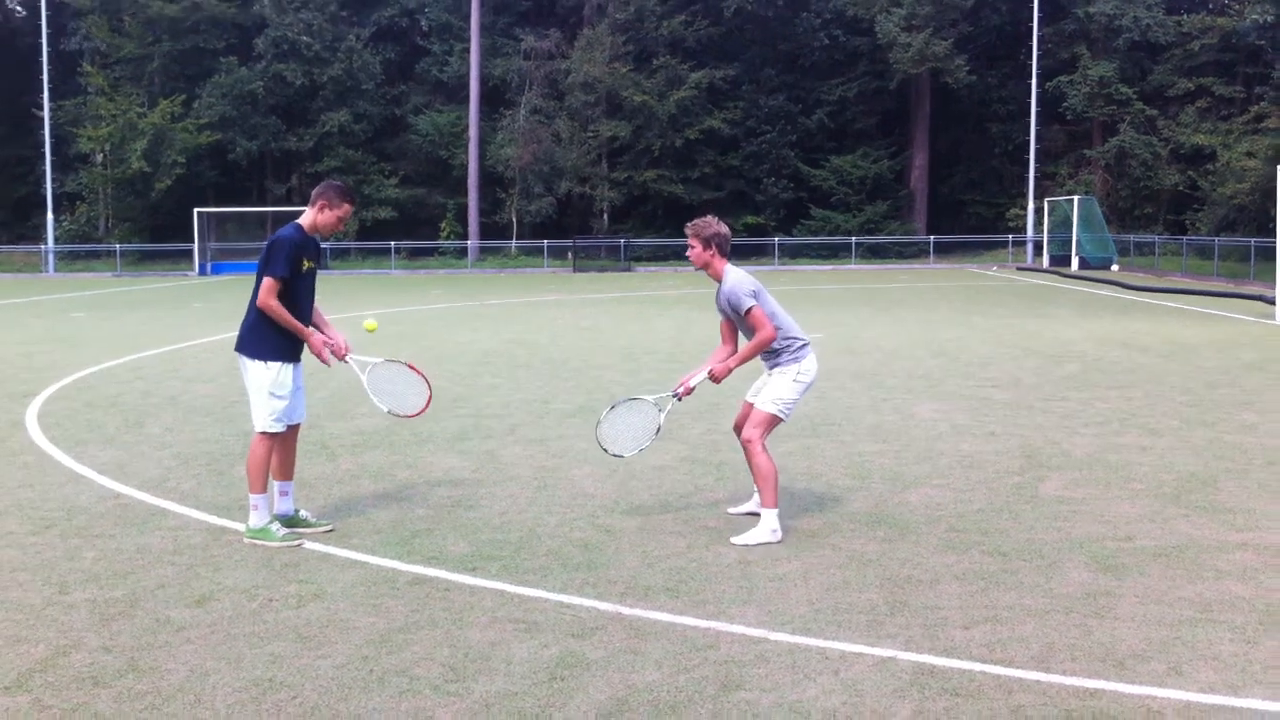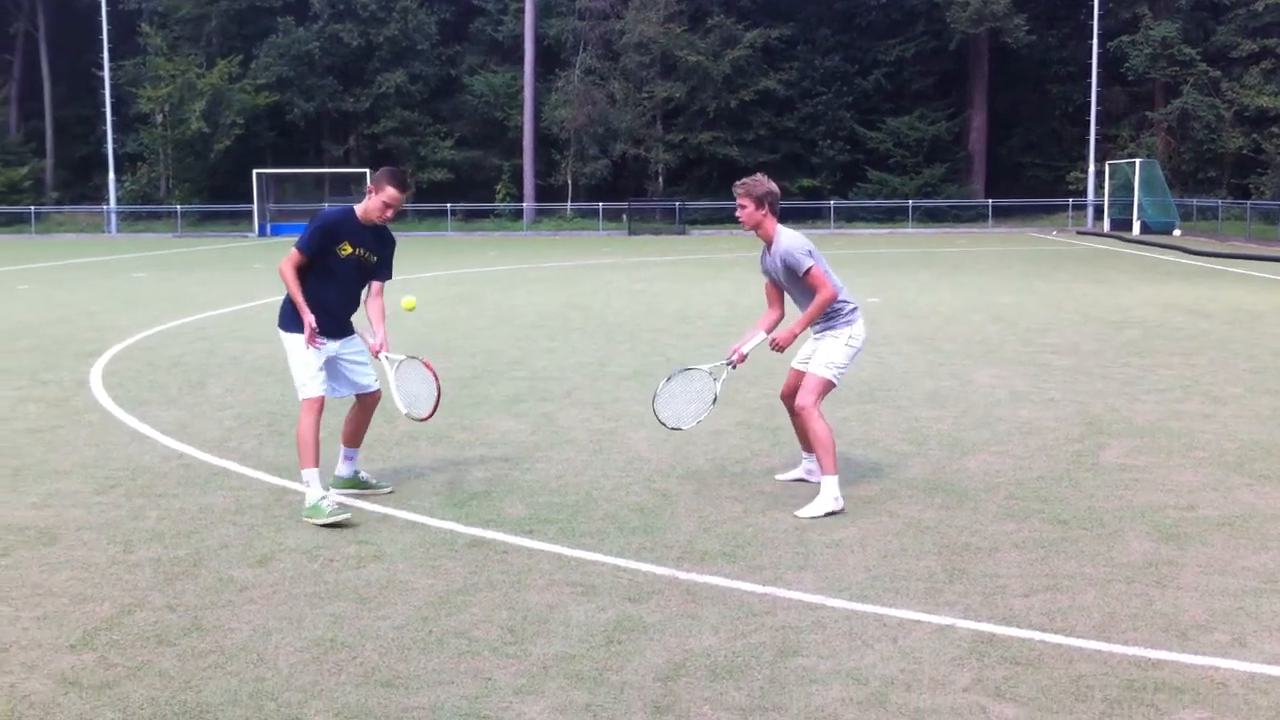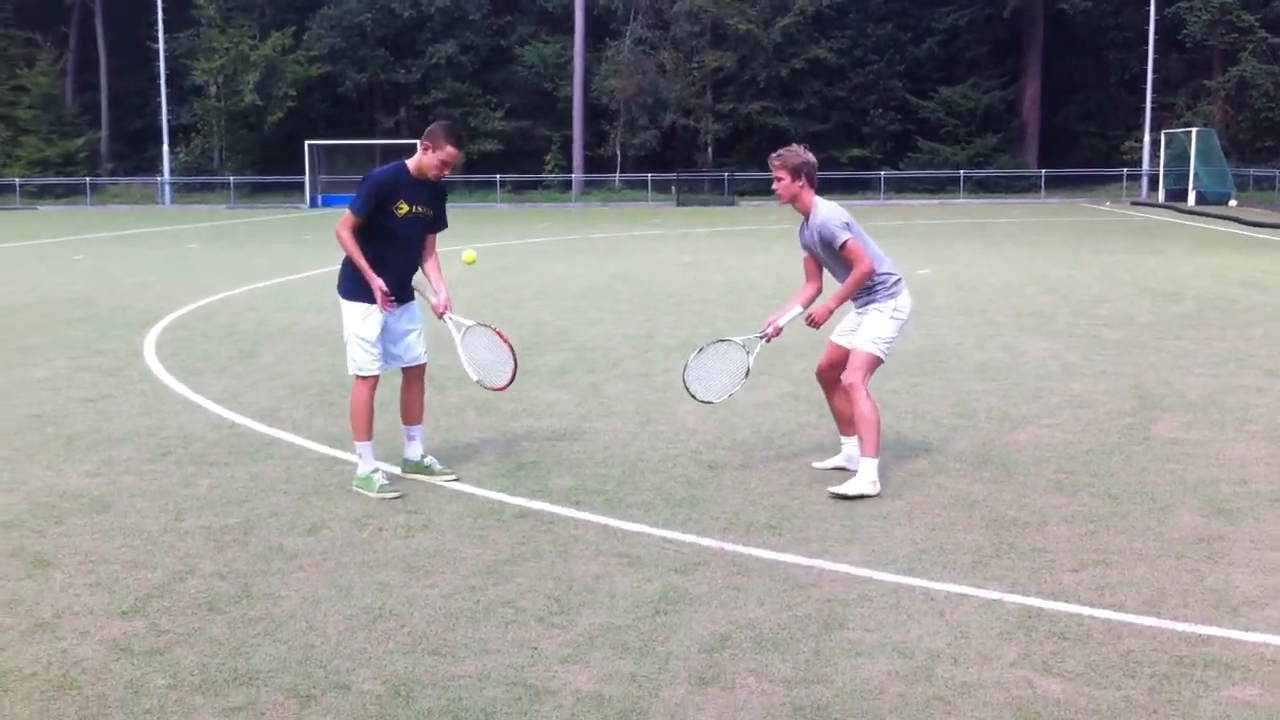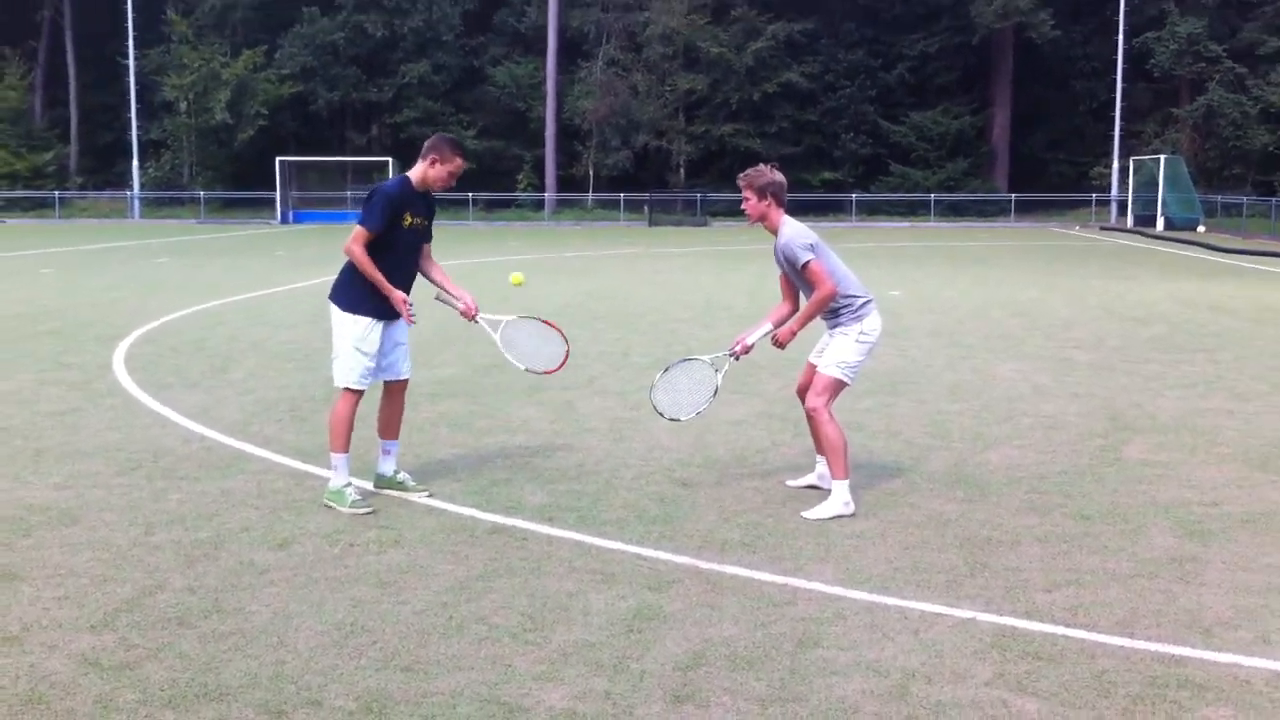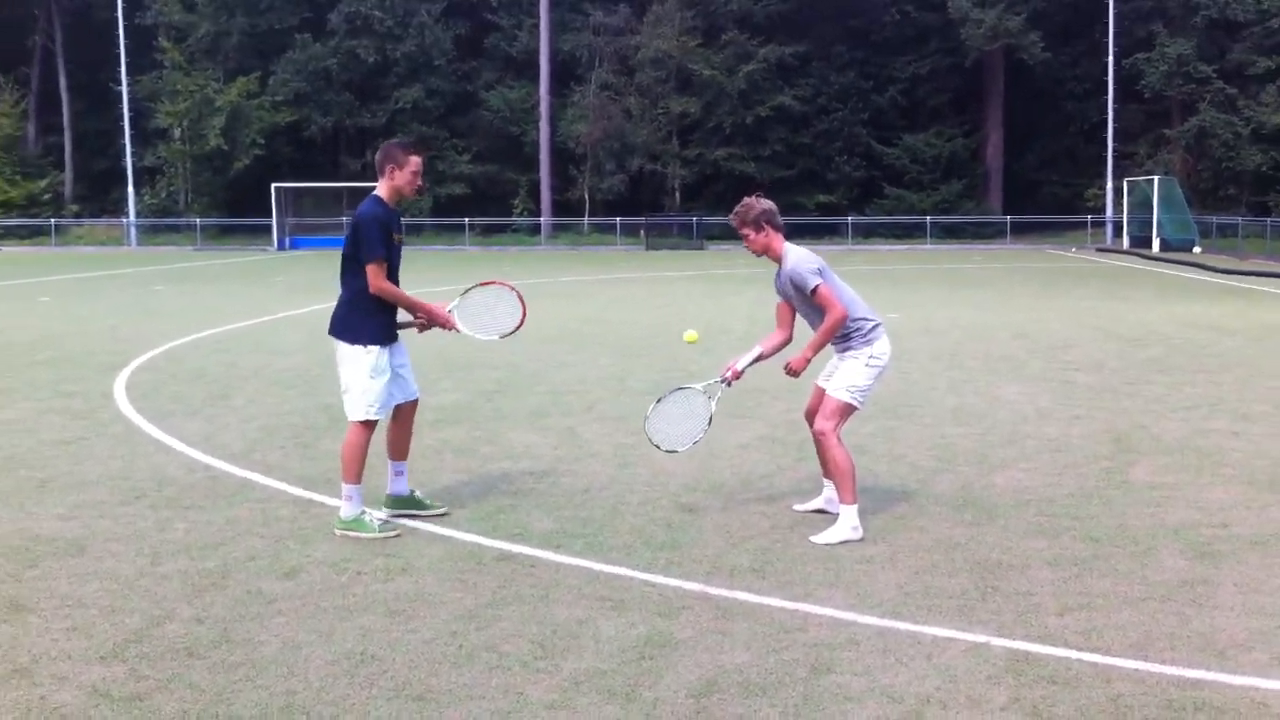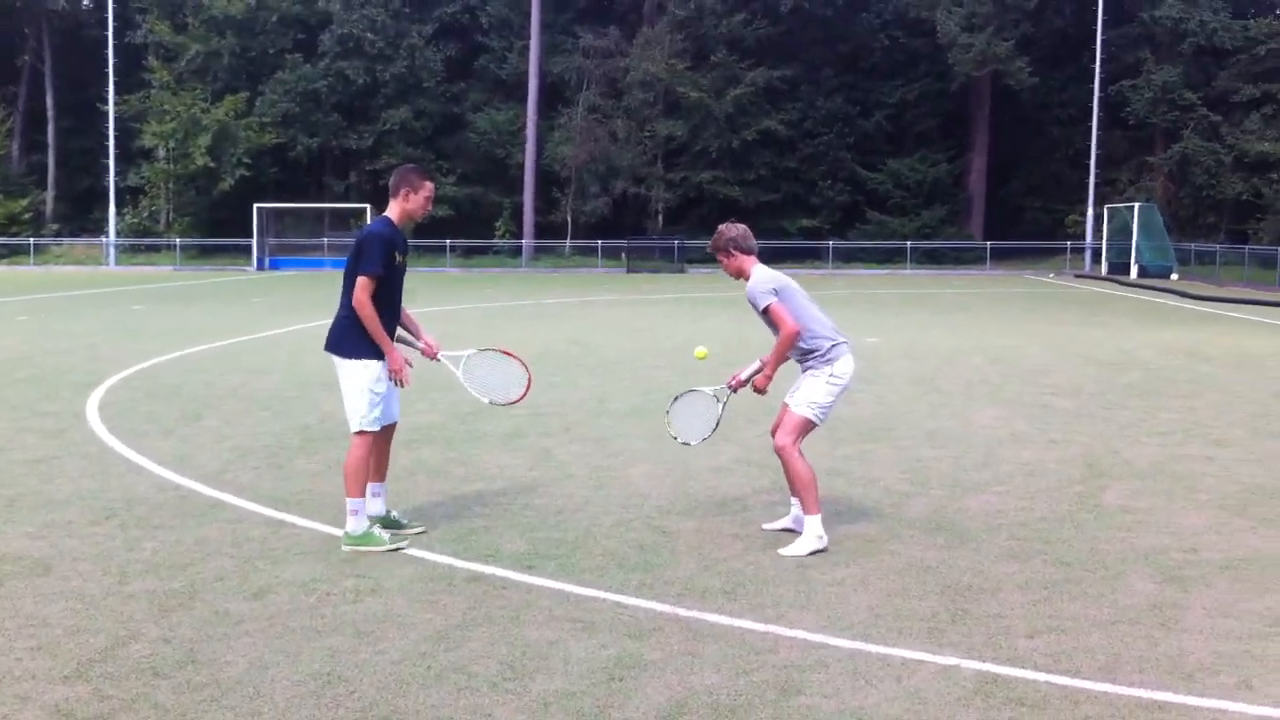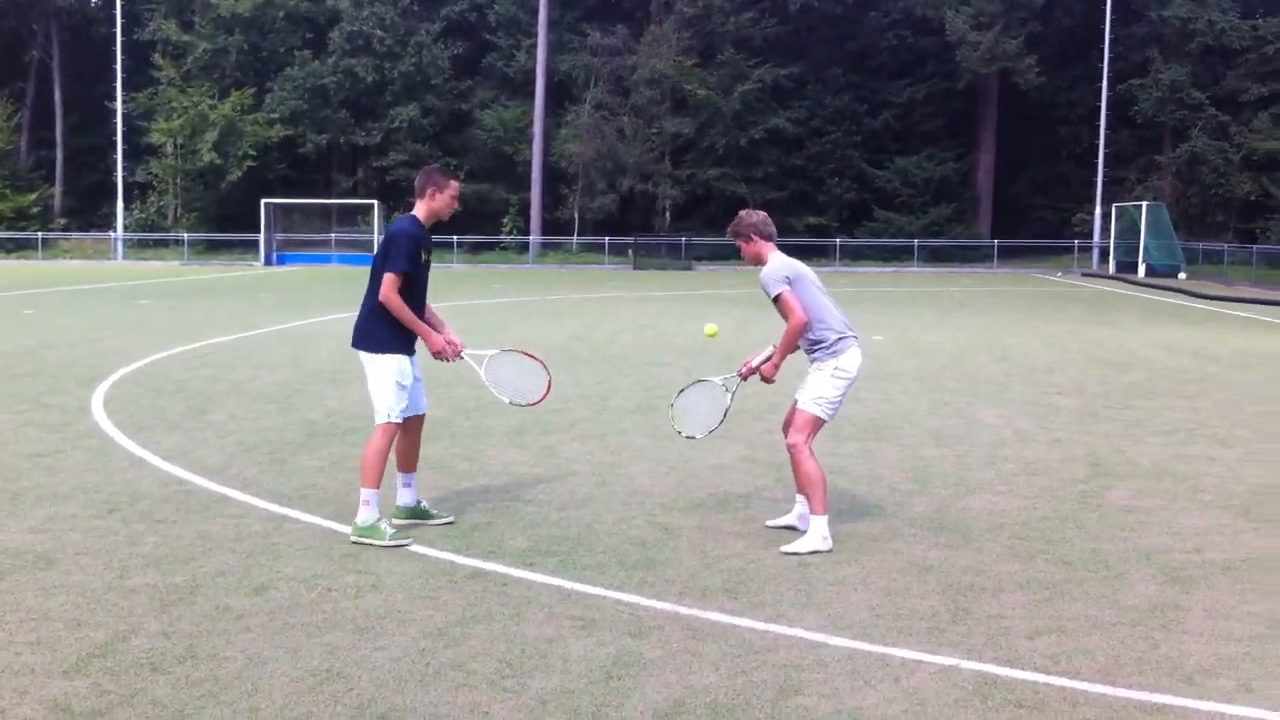
dt=0.7s
person 1, frame 1
left shoulder: (312, 246)
right shoulder: (286, 240)
right elbow: (266, 300)
left wrist: (330, 333)
right wrist: (308, 336)
left hip: (286, 353)
right hip: (265, 352)
left knee: (289, 429)
right knee: (268, 431)
left ankle: (285, 511)
right ankle: (257, 522)
person 1, frame 2
left shoulder: (384, 241)
right shoulder: (329, 222)
left elbow: (374, 295)
right elbow: (288, 266)
left wrist: (380, 333)
right wrist: (305, 313)
left hip: (342, 330)
right hip: (302, 327)
left knee: (370, 394)
right knee: (313, 401)
left ankle: (346, 472)
right ankle: (314, 497)
person 1, frame 3
left shoulder: (436, 193)
right shoulder: (382, 181)
left elbow: (428, 250)
right elbow: (344, 230)
left wrist: (440, 290)
right wrist: (371, 278)
left hip: (402, 296)
right hip: (363, 294)
left knee: (415, 369)
right knee: (368, 377)
left ankle: (414, 455)
right ankle: (365, 469)
person 1, frame 4
left shoulder: (426, 204)
right shoulder: (389, 194)
left elbow: (425, 260)
right elbow: (353, 247)
left wrist: (460, 296)
right wrist: (391, 291)
left hip: (389, 311)
right hip: (357, 306)
left knee: (397, 383)
right knee: (352, 390)
left ankle: (387, 470)
right ankle: (338, 484)
person 1, frame 5
left shoulder: (390, 214)
right shoulder: (371, 216)
right elbow: (377, 285)
left wrist: (418, 313)
right wrist: (427, 310)
left hip: (383, 333)
right hip: (361, 335)
left knee: (406, 403)
right knee: (364, 419)
left ankle: (399, 491)
right ankle: (349, 513)
person 1, frame 6
left shoulder: (397, 237)
right shoulder: (376, 235)
right elbow: (360, 299)
left wrist: (421, 337)
right wrist: (391, 351)
left hip: (374, 351)
right hip: (358, 349)
left knee: (384, 428)
right knee: (365, 432)
left ankle: (377, 511)
right ankle: (356, 527)
person 1, frame 7
left shoulder: (420, 235)
right shoulder: (405, 233)
right elbow: (388, 294)
left wrist: (445, 332)
right wrist: (429, 336)
left hip: (399, 344)
right hip: (382, 343)
left knee: (414, 419)
right knee: (389, 424)
left ankle: (407, 503)
right ankle: (367, 519)
person 2, frame 1
left shoulder: (735, 285)
right shoulder: (723, 291)
left elbow: (767, 334)
right elbow: (728, 346)
left wrist: (729, 367)
right wrist: (694, 377)
left hip: (794, 363)
right hip: (780, 364)
left knee: (753, 437)
right knee: (742, 427)
left ankle: (770, 524)
right ankle: (762, 498)
person 2, frame 2
left shoulder: (790, 245)
right shoulder: (767, 255)
left elbow: (829, 292)
right elbow: (775, 310)
left wrist: (793, 331)
right wrist: (747, 343)
left hip: (842, 328)
right hip: (822, 330)
left knee: (806, 403)
right knee: (790, 395)
left ankle: (831, 492)
right ankle: (811, 465)
person 2, frame 3
left shoulder: (826, 217)
right shoulder: (806, 229)
left elbow: (865, 266)
right elbow: (812, 285)
left wrist: (830, 307)
right wrist: (781, 317)
left hip: (887, 300)
right hip: (865, 303)
left knee: (853, 380)
right knee: (827, 371)
left ankle: (869, 474)
right ankle: (851, 452)
person 2, frame 4
left shoulder: (791, 238)
right shoulder: (782, 242)
left elbow: (827, 289)
right elbow: (789, 304)
left wrist: (792, 329)
right wrist: (751, 335)
left hip: (856, 323)
right hip: (843, 323)
left knee: (817, 404)
right knee: (806, 391)
left ankle: (842, 496)
right ankle: (824, 471)
person 2, frame 5
left shoulder: (797, 264)
right shoulder: (782, 275)
left elbow: (838, 312)
right elbow: (783, 334)
left wrist: (807, 355)
left hip: (865, 347)
right hip: (849, 348)
left knee: (826, 428)
right knee: (814, 415)
left ankle: (849, 521)
right ankle: (832, 495)
person 2, frame 6
left shoulder: (756, 285)
right shoulder: (770, 278)
left elbow: (791, 330)
left wrist: (767, 373)
right wrist: (753, 370)
left hip: (828, 366)
right hip: (825, 363)
left knee: (786, 444)
right knee: (781, 433)
left ankle: (814, 532)
right ankle: (799, 514)
person 2, frame 7
left shoulder: (771, 272)
right shoulder: (789, 266)
left elbow: (799, 320)
left wrist: (775, 363)
right wrist: (764, 358)
left hip: (834, 359)
right hip: (834, 356)
left knee: (798, 442)
right knee: (791, 429)
left ankle: (819, 532)
right ankle: (803, 511)
